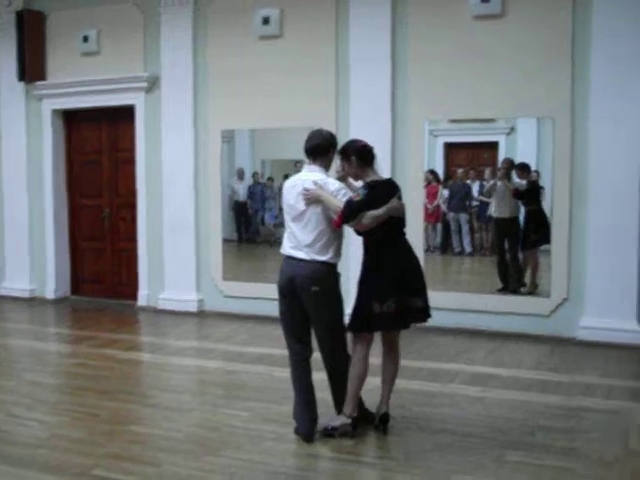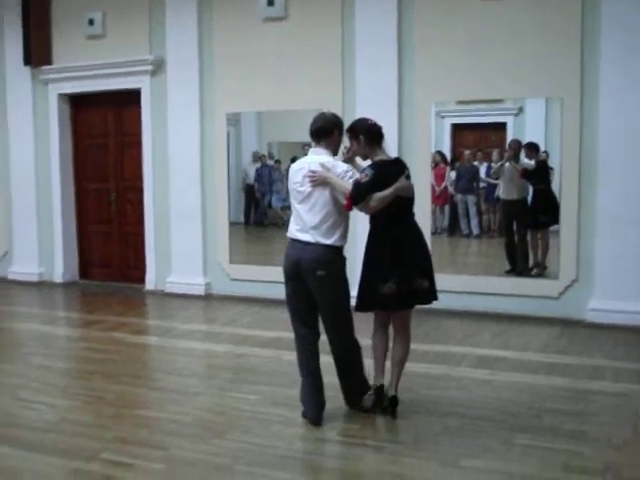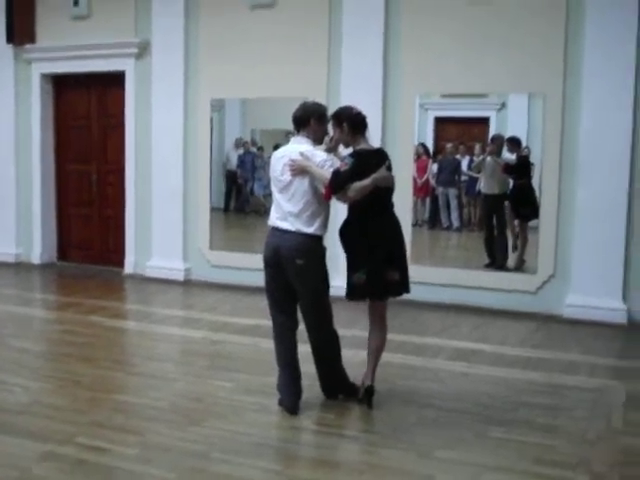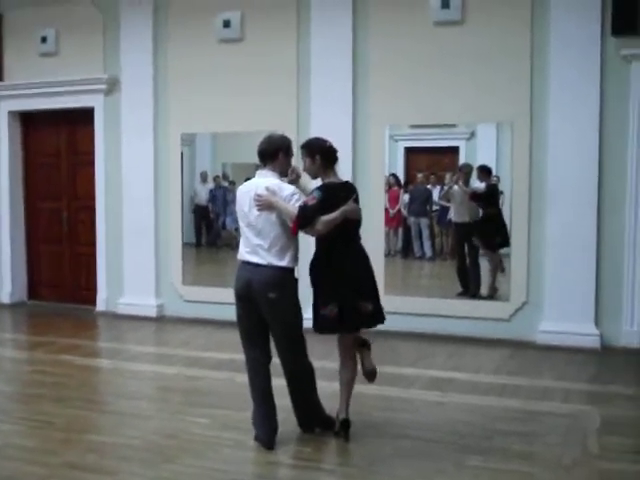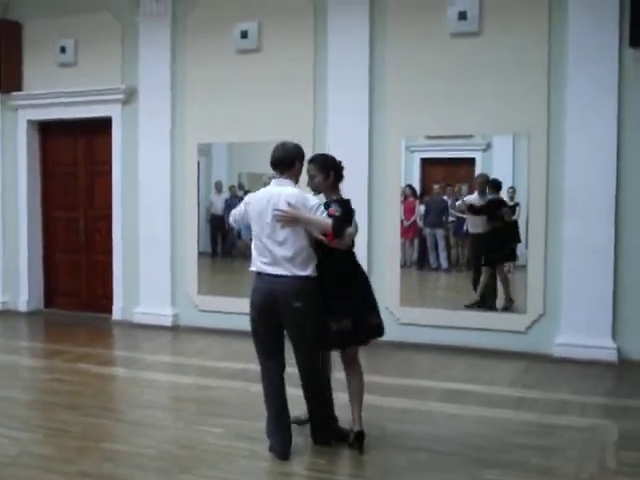
dt=0.7s
person 1, frame 1
left shoulder: (289, 185)
right shoulder: (332, 187)
right elbow: (361, 222)
right wrist: (390, 209)
left hip: (289, 269)
right hip: (318, 273)
left knee: (298, 350)
right knee: (333, 348)
left ankle: (304, 422)
person 1, frame 2
left shoulder: (295, 168)
right shoulder: (338, 170)
right elbow: (368, 204)
right wrist: (396, 188)
left hip: (294, 252)
right hip: (323, 257)
left knee: (304, 333)
right knee: (340, 332)
left ankle: (312, 406)
right ankle: (357, 395)
person 1, frame 3
left shoulder: (278, 156)
right shoulder: (318, 158)
right elbow: (347, 194)
right wrist: (376, 178)
left hip: (274, 240)
right hip: (303, 245)
left knee: (282, 321)
right knee: (318, 321)
left ankle: (288, 395)
right ankle: (335, 385)
person 1, frame 4
left shoulder: (243, 190)
right shoulder: (285, 191)
right elbow: (315, 227)
right wrist: (343, 211)
left hip: (245, 275)
right hip: (274, 278)
left knee: (255, 355)
right knee: (293, 354)
left ankle: (264, 429)
right ankle: (311, 418)
person 1, frame 5
left shoulder: (252, 200)
right shoulder: (306, 201)
left elbow: (234, 220)
left hip: (263, 286)
right hip: (296, 287)
left knee: (271, 366)
right knee: (311, 362)
left ankle: (279, 440)
right ankle: (324, 429)
person 2, frame 1
left shoulder: (369, 191)
right shoulder: (390, 186)
left elbow: (346, 213)
left wrist: (322, 195)
left hip: (381, 270)
right hip: (401, 268)
left knee: (362, 341)
right knee: (391, 342)
left ankle: (349, 415)
right ankle: (383, 409)
person 2, frame 2
left shoulder: (376, 170)
right shoulder: (398, 165)
left elbow: (356, 196)
left wrist: (330, 177)
right wrist: (353, 167)
left hip: (386, 249)
right hip: (408, 247)
left knee: (381, 319)
right knee: (401, 323)
left ankle: (378, 384)
right ankle: (391, 391)
person 2, frame 3
left shoulder: (358, 159)
right shoulder: (380, 155)
left elbow: (335, 185)
left wrist: (309, 167)
left hip: (366, 238)
right hip: (385, 236)
right knee: (378, 313)
right ankle: (368, 381)
person 2, frame 4
left shoulder: (324, 192)
right shoulder: (348, 189)
left elbow: (302, 220)
left wrist: (275, 202)
left hip: (334, 271)
right hip: (354, 268)
right knee: (345, 346)
person 2, frame 5
left shoulder: (336, 207)
right shoulder: (339, 205)
left elbow: (335, 230)
left wrist: (300, 217)
left hip: (340, 288)
right hip: (341, 285)
left knee: (349, 358)
right knee: (349, 358)
right ankle: (356, 426)
person 3, frame 1
left shoulder: (517, 184)
right shoulder: (495, 184)
right elbow: (486, 193)
left wrist: (505, 181)
right wrist: (497, 180)
left hip: (512, 221)
right hip: (498, 221)
left knee: (513, 254)
right knee: (500, 254)
left ankle: (515, 285)
right ankle: (505, 283)
person 3, frame 2
left shoulder: (526, 165)
right shoulder: (503, 166)
right elbow: (493, 174)
left wrist: (512, 162)
right wrist: (504, 161)
left hip: (520, 203)
right hip: (506, 203)
left knee: (521, 236)
right knee: (508, 236)
left ankle: (523, 267)
right ankle: (513, 265)
person 3, frame 3
right shoulder: (485, 160)
right elbow: (474, 168)
right wrist: (486, 155)
left hip: (501, 197)
right hip: (487, 197)
left knee: (501, 230)
right knee: (488, 230)
left ankle: (501, 261)
right ankle: (492, 259)
person 3, frame 4
right shoulder: (453, 189)
right elbow: (442, 197)
right wrist: (452, 184)
left hip: (472, 226)
right hip: (458, 226)
left knee: (473, 258)
right knee: (460, 259)
left ankle: (474, 289)
right ankle: (465, 287)
person 3, frame 5
right shoulder: (469, 199)
right hip: (474, 237)
left knee: (491, 269)
right knee: (476, 270)
left ankle: (491, 301)
right ankle: (482, 299)
person 4, frame 1
left shoulder: (533, 184)
right shoulder: (530, 184)
left elbow: (517, 194)
right elbow: (521, 196)
left hip: (536, 220)
right hip: (530, 219)
left knee: (532, 253)
right knee: (526, 252)
left ankle: (533, 283)
person 4, frame 2
left shoulder: (541, 164)
right shoulder: (539, 164)
left elbow: (526, 175)
right elbow: (530, 178)
left hip: (544, 200)
right hip: (538, 199)
left knee: (543, 234)
right knee: (533, 233)
left ankle: (542, 265)
right ankle: (536, 262)
person 4, frame 3
left shoulder: (523, 159)
right shoulder: (520, 158)
left elbow: (508, 169)
right elbow: (512, 172)
left hip: (524, 194)
right hip: (518, 192)
left knee: (523, 228)
left ankle: (520, 258)
person 4, frame 4
left shoulder: (492, 188)
right shoulder: (489, 188)
left elbow: (476, 196)
right elbow: (482, 202)
left hip: (493, 223)
right hip: (488, 222)
person 4, frame 5
left shoulder: (492, 203)
right shoulder: (501, 202)
left elbow: (476, 210)
left hip: (495, 238)
right hip: (499, 238)
left knee: (500, 270)
right knee: (487, 270)
left ankle: (508, 299)
right ankle: (477, 299)
